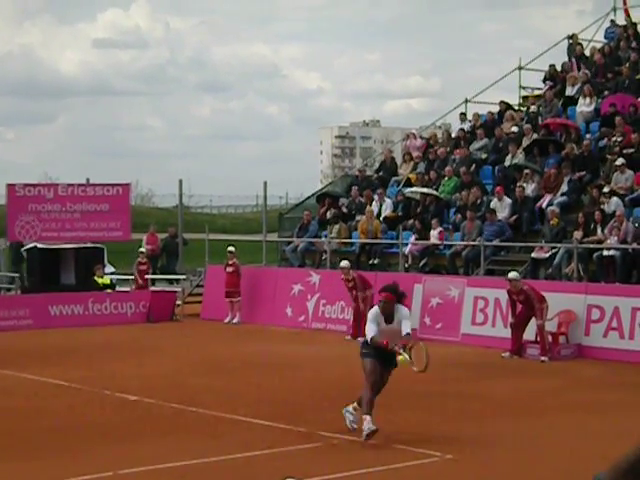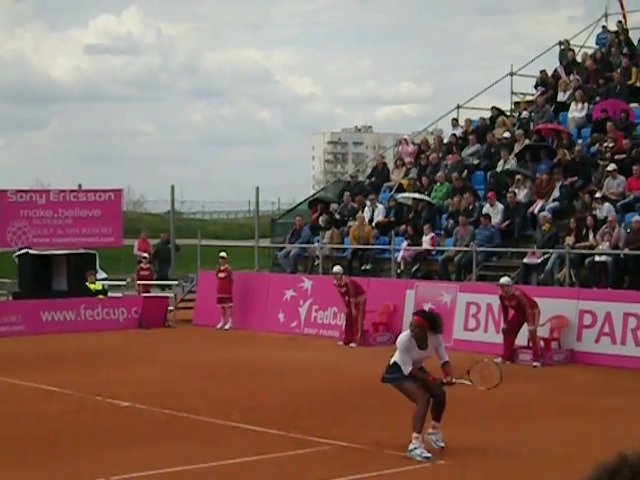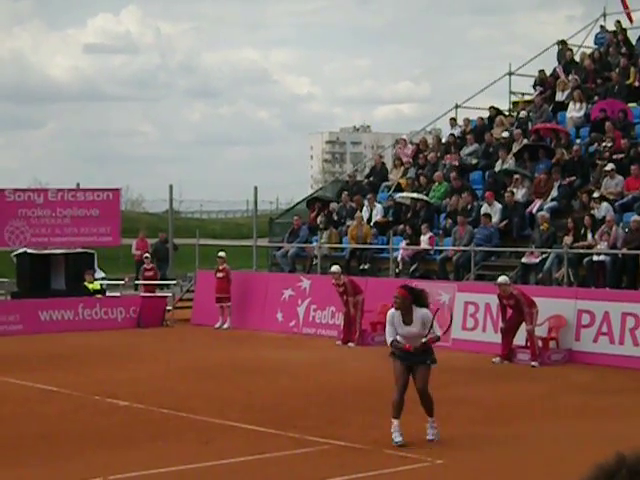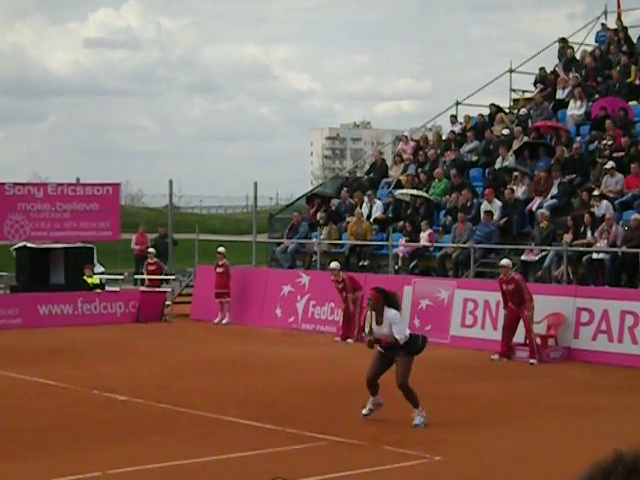
dt=0.5s
person 1, frame 1
left shoulder: (403, 312)
right shoulder: (374, 313)
left elbow: (407, 333)
right elbow: (371, 338)
left wrist: (404, 344)
right wrist: (386, 343)
left hip: (389, 353)
right hip: (372, 350)
left knee: (376, 389)
right knee: (371, 385)
left ankle: (352, 410)
right ankle: (367, 422)
person 1, frame 2
left shoulder: (435, 336)
right shoulder: (404, 339)
left elbow: (444, 359)
right elbow: (407, 369)
left wrist: (448, 376)
right wrist: (431, 379)
left hip: (416, 370)
right hip: (399, 371)
left knee: (440, 394)
right knee: (423, 399)
left ankle: (434, 432)
right ankle: (415, 445)
person 1, frame 3
left shoulder: (423, 313)
right shoulder: (392, 314)
left elbow: (436, 335)
right elbow: (391, 340)
left wrist: (425, 344)
right wrist: (407, 347)
left hip: (423, 353)
right hip: (402, 353)
left knee: (422, 389)
right knee: (401, 387)
left ankle: (432, 425)
right ankle: (395, 430)
person 1, frame 4
left shoulder: (393, 315)
right shoulder: (370, 314)
left elbow: (400, 339)
right elbow: (369, 335)
left wrist: (379, 341)
right wrist: (371, 342)
left hip: (405, 346)
right hip: (386, 346)
left knee: (401, 383)
right knee: (370, 378)
left ankle: (419, 413)
right ankle: (374, 402)
